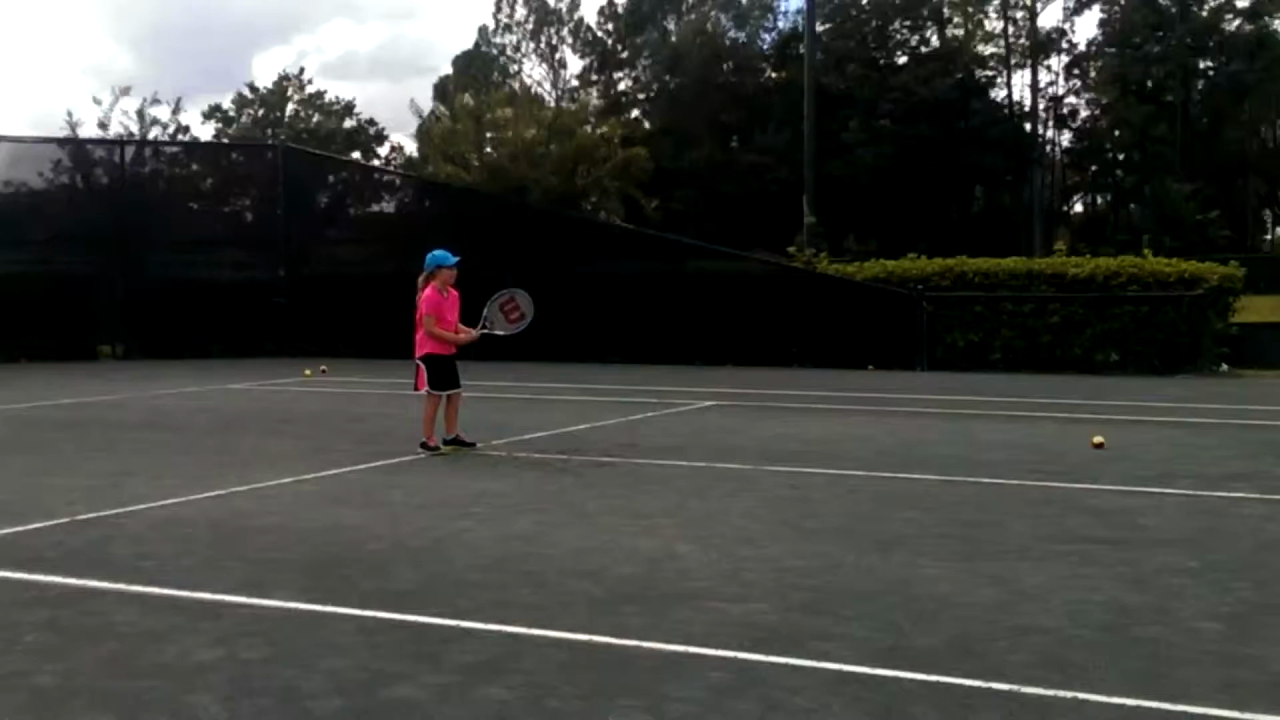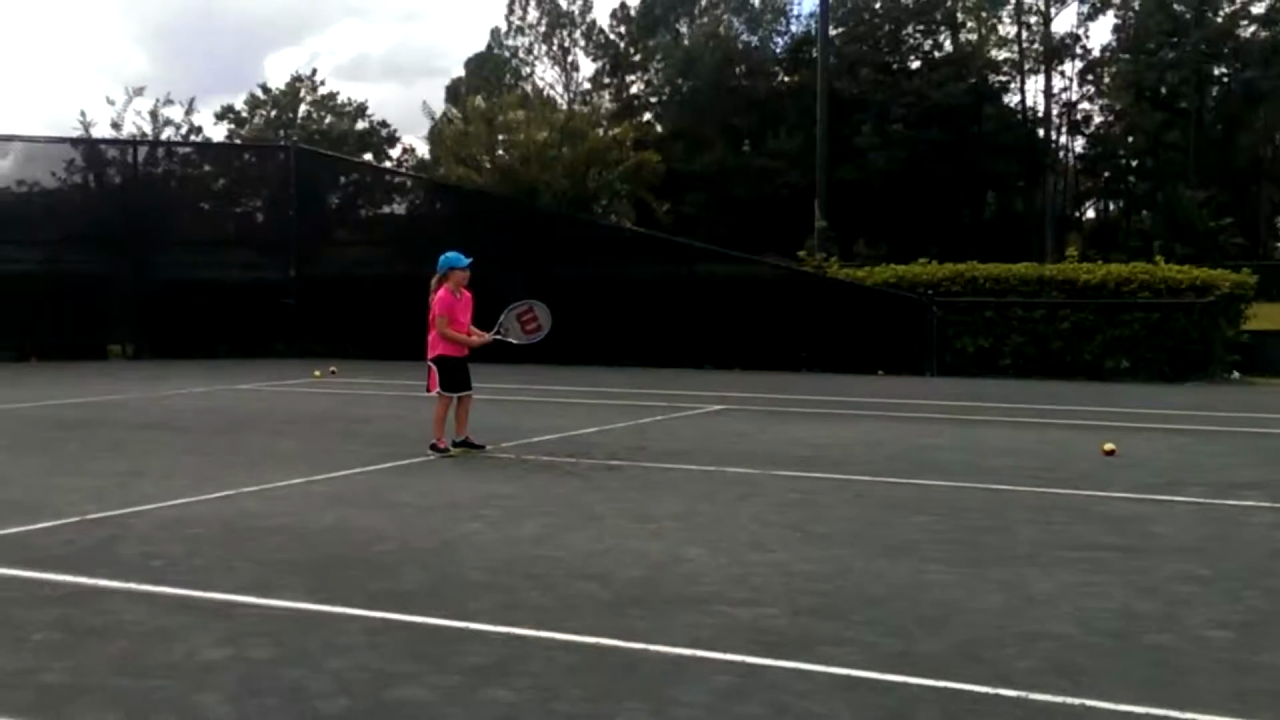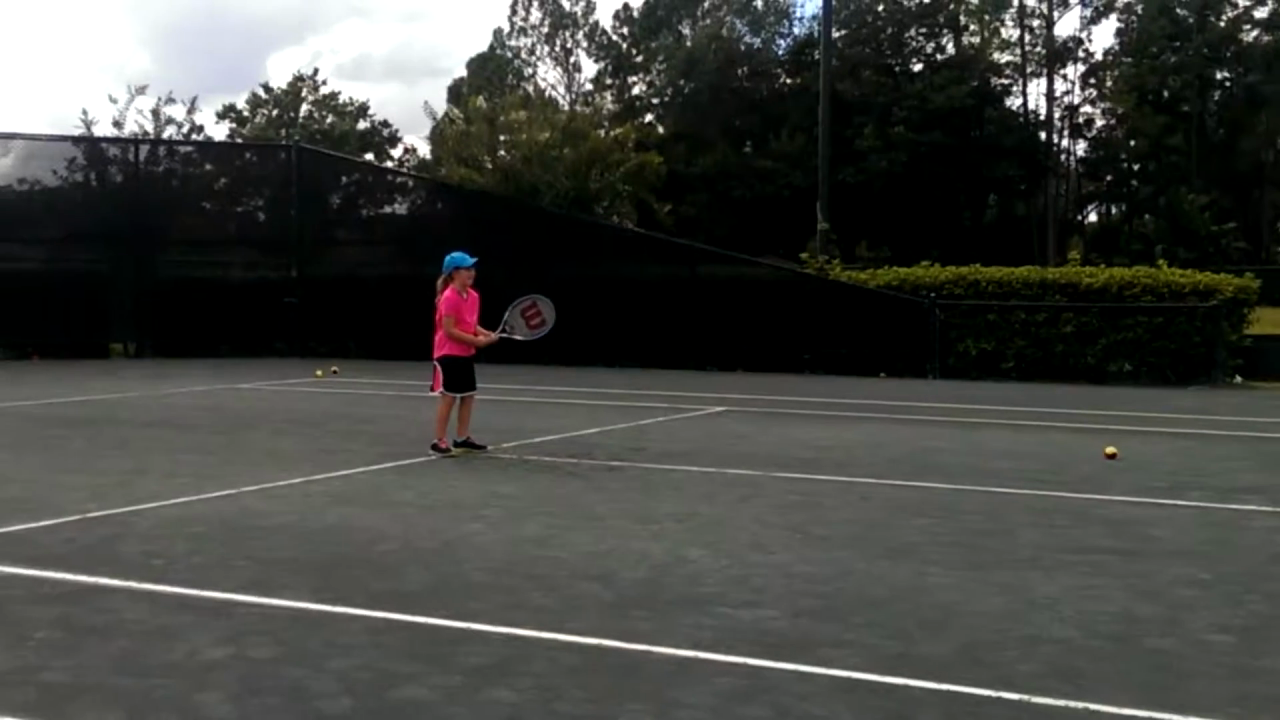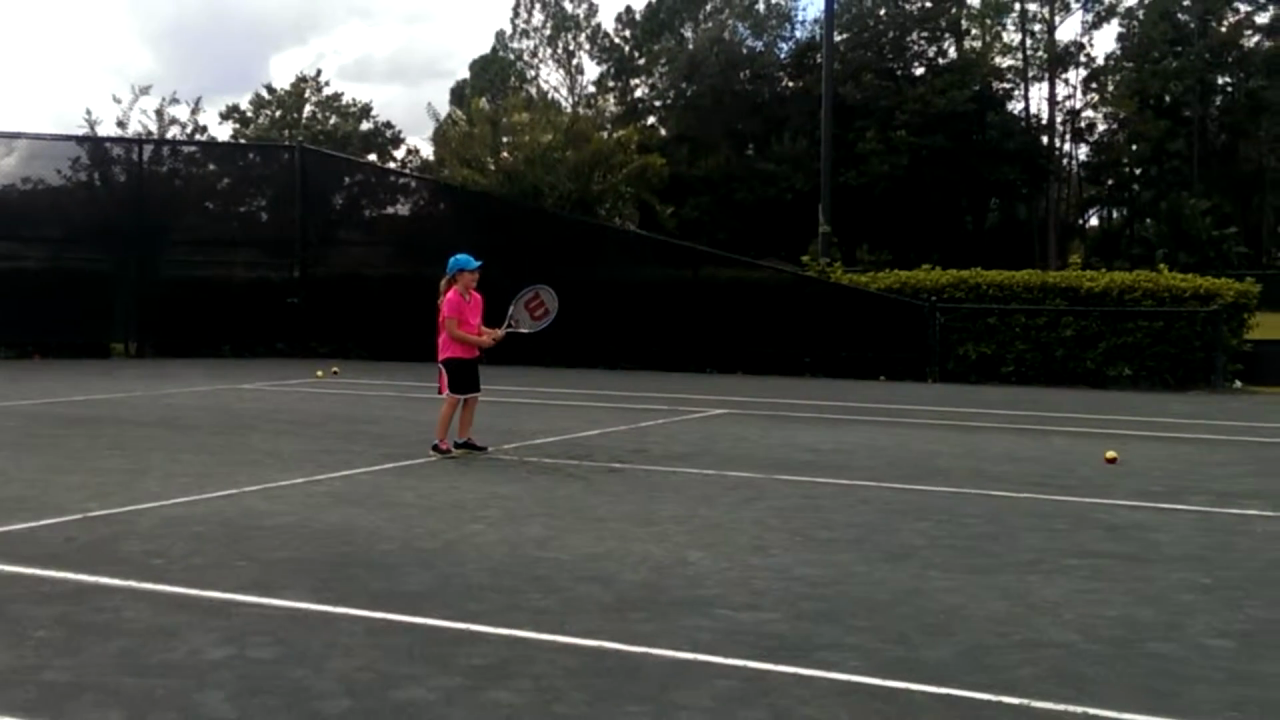
dt=0.2s
person 1, frame 1
left shoulder: (453, 295)
right shoulder: (430, 296)
right elbow: (430, 329)
left wrist: (468, 331)
right wrist: (456, 338)
left hip: (447, 353)
right hip: (431, 353)
left knee: (455, 394)
right knee: (434, 396)
left ankle: (451, 436)
right ankle: (427, 440)
person 1, frame 2
left shoulder: (466, 296)
right shoulder: (443, 297)
right elbow: (442, 330)
left wrist: (480, 335)
right wrist: (469, 341)
left hip: (459, 355)
right hip: (443, 355)
left knee: (465, 396)
right knee: (445, 397)
left ankle: (461, 438)
right ankle: (437, 441)
person 1, frame 3
left shoulder: (473, 296)
right shoulder: (449, 297)
right elbow: (449, 330)
left wrist: (486, 334)
right wrist: (475, 340)
left hip: (466, 354)
right hip: (449, 354)
left knee: (468, 396)
right knee: (448, 397)
left ankle: (462, 438)
right ankle: (438, 441)
person 1, frame 4
left shoulder: (476, 298)
right shoulder: (452, 299)
right elbow: (452, 331)
left wrist: (491, 333)
right wrist: (479, 341)
left hip: (470, 356)
right hip: (453, 356)
left knee: (471, 398)
right knee: (453, 398)
left ankle: (463, 440)
right ankle: (439, 442)
